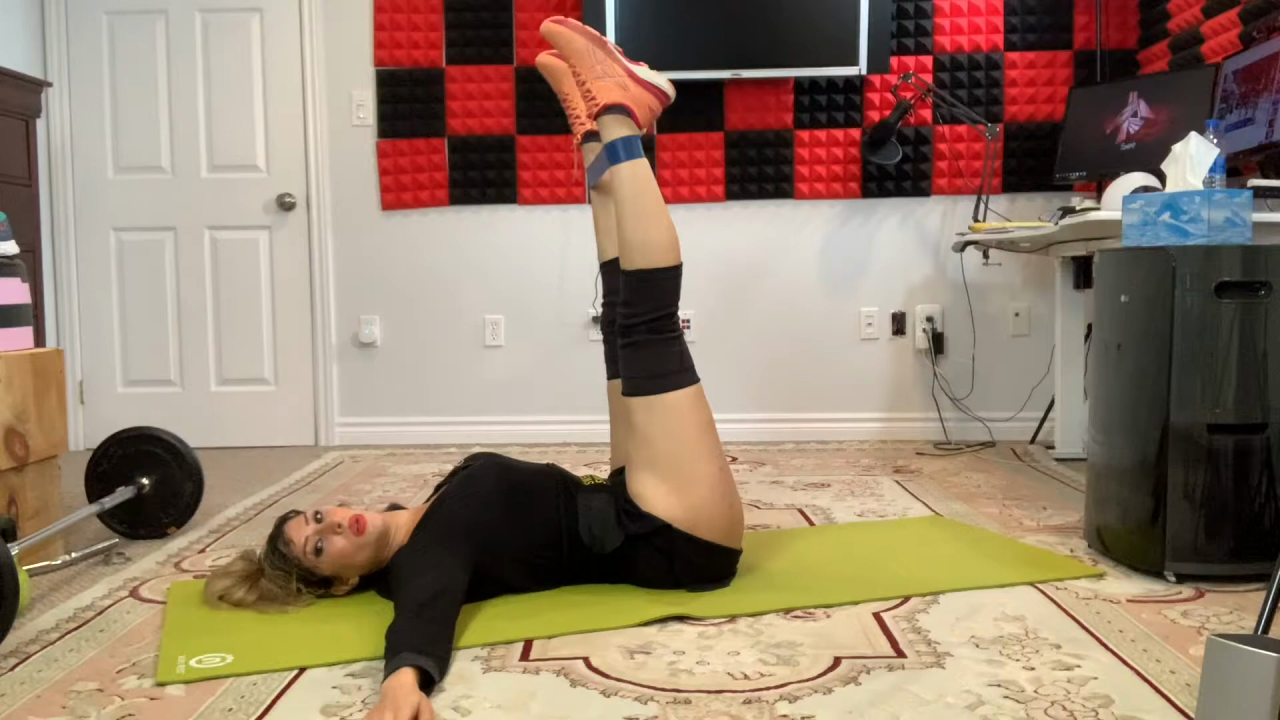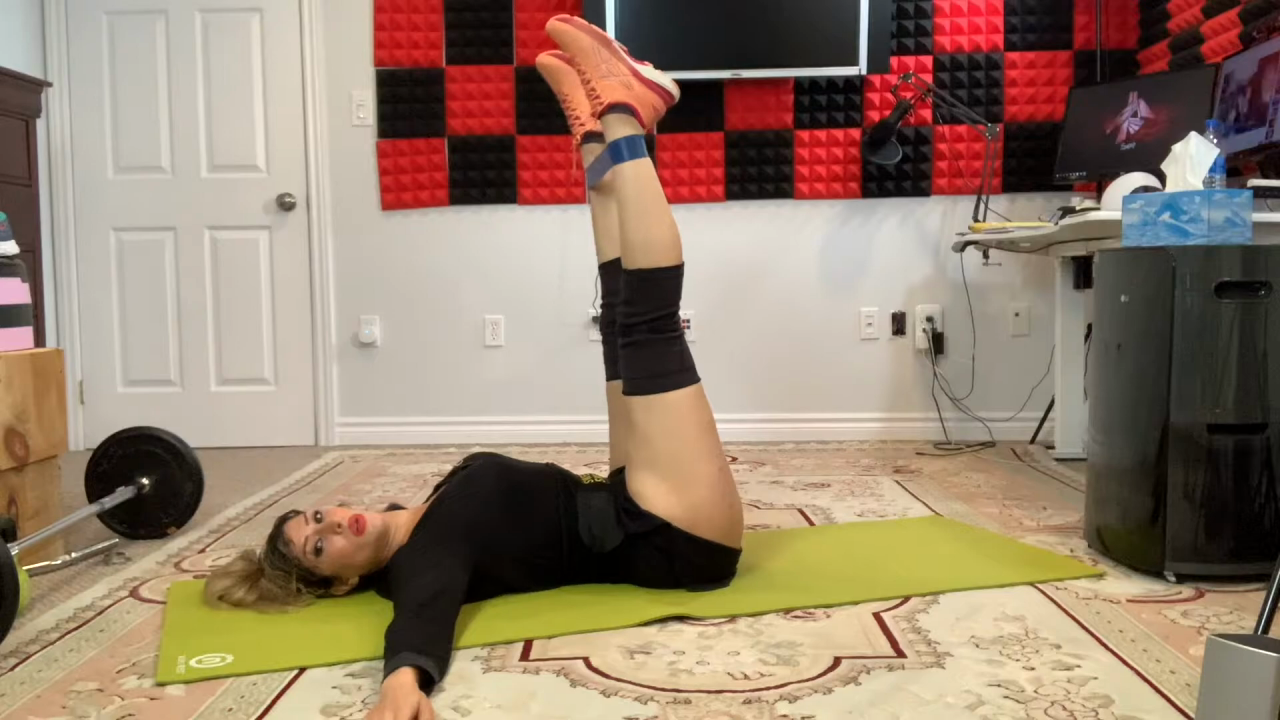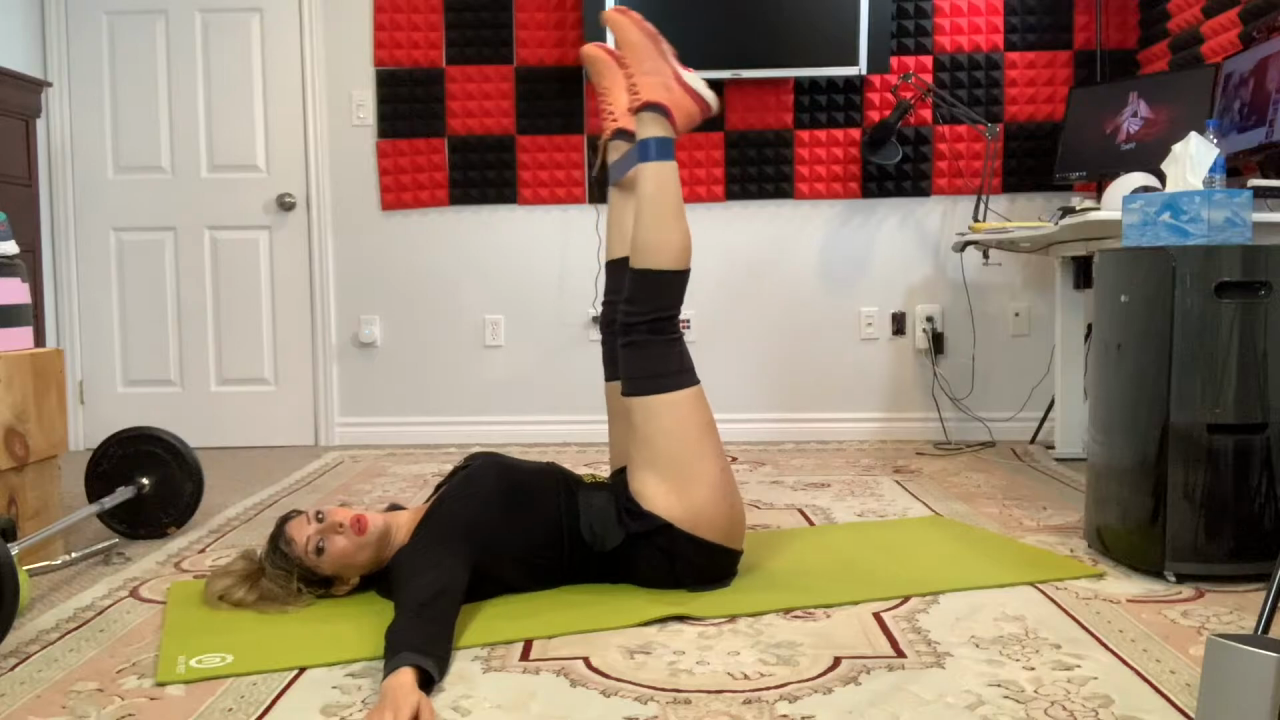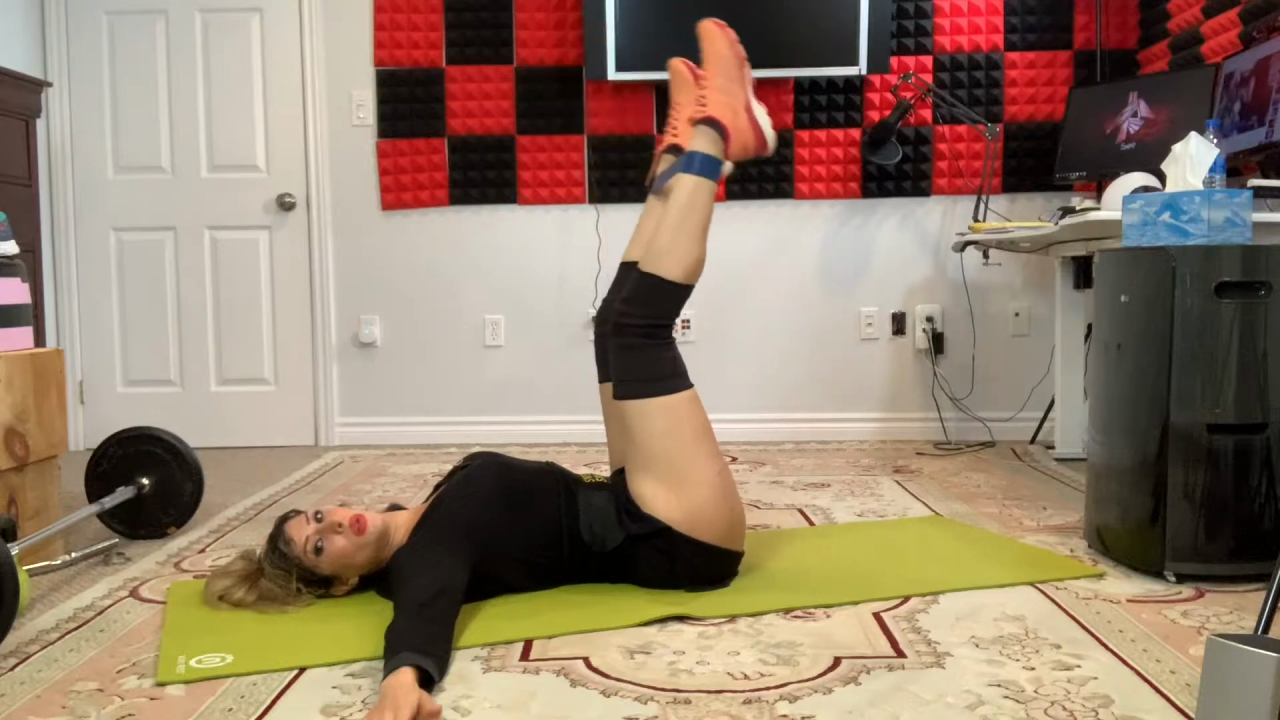
dt=0.2s
person 1, frame 1
left shoulder: (422, 521)
right shoulder: (418, 564)
right elbow: (425, 615)
left hip: (634, 521)
right hip: (679, 544)
right knee: (645, 324)
left ankle: (600, 130)
right ankle: (614, 120)
person 1, frame 2
left shoulder: (420, 520)
right shoulder: (417, 563)
right elbow: (424, 613)
left hip: (628, 516)
right hip: (679, 544)
right knee: (645, 322)
left ankle: (600, 133)
right ankle: (618, 116)
person 1, frame 3
left shoulder: (416, 521)
right shoulder: (418, 564)
right elbow: (424, 614)
left hip: (631, 518)
right hip: (681, 546)
right knee: (644, 322)
left ankle: (631, 132)
right ankle: (657, 116)
person 1, frame 4
left shoulder: (416, 522)
right shoulder: (419, 562)
right elbow: (423, 614)
left hip: (639, 525)
right hip: (684, 544)
left knee: (629, 323)
right knee: (629, 324)
left ankle: (687, 147)
right ankle: (713, 135)
